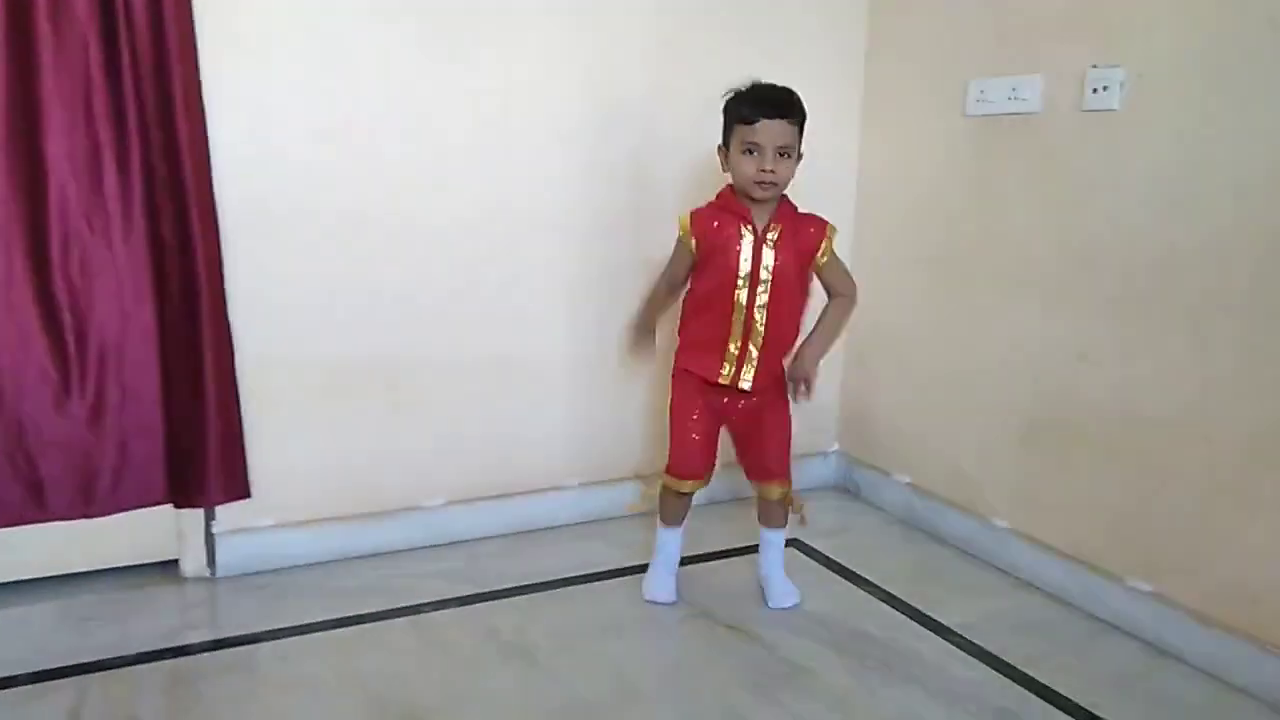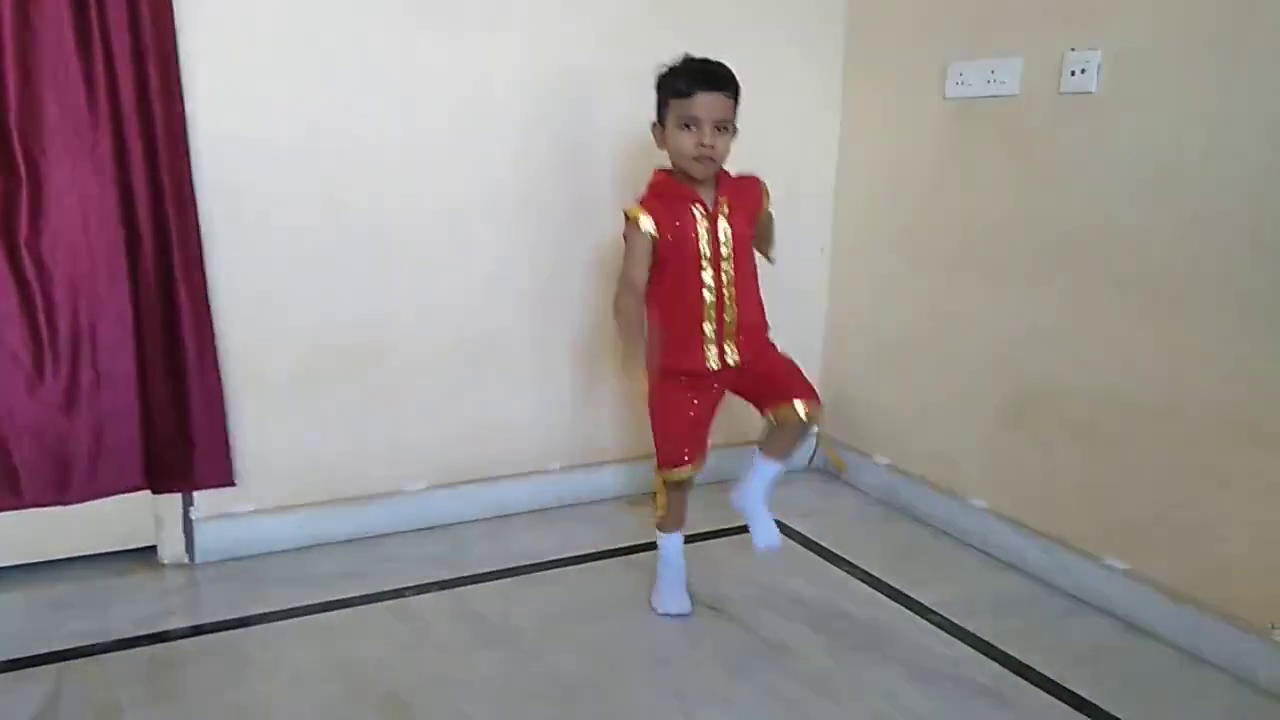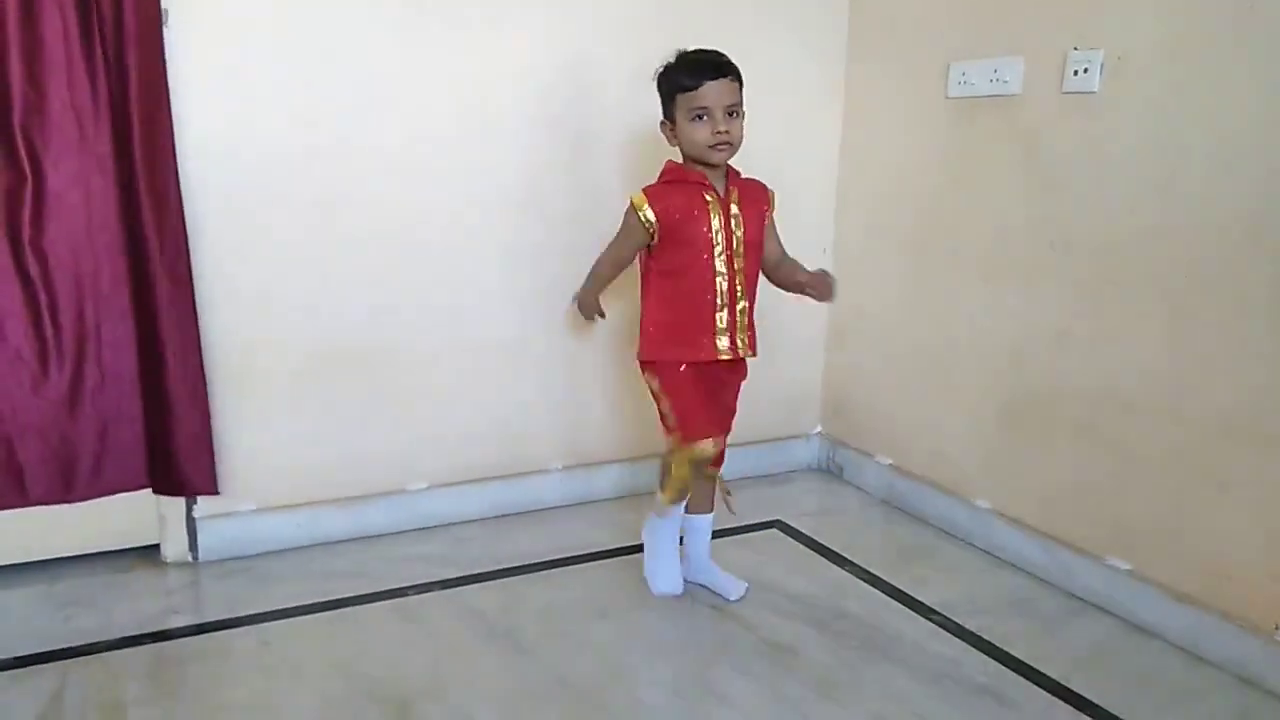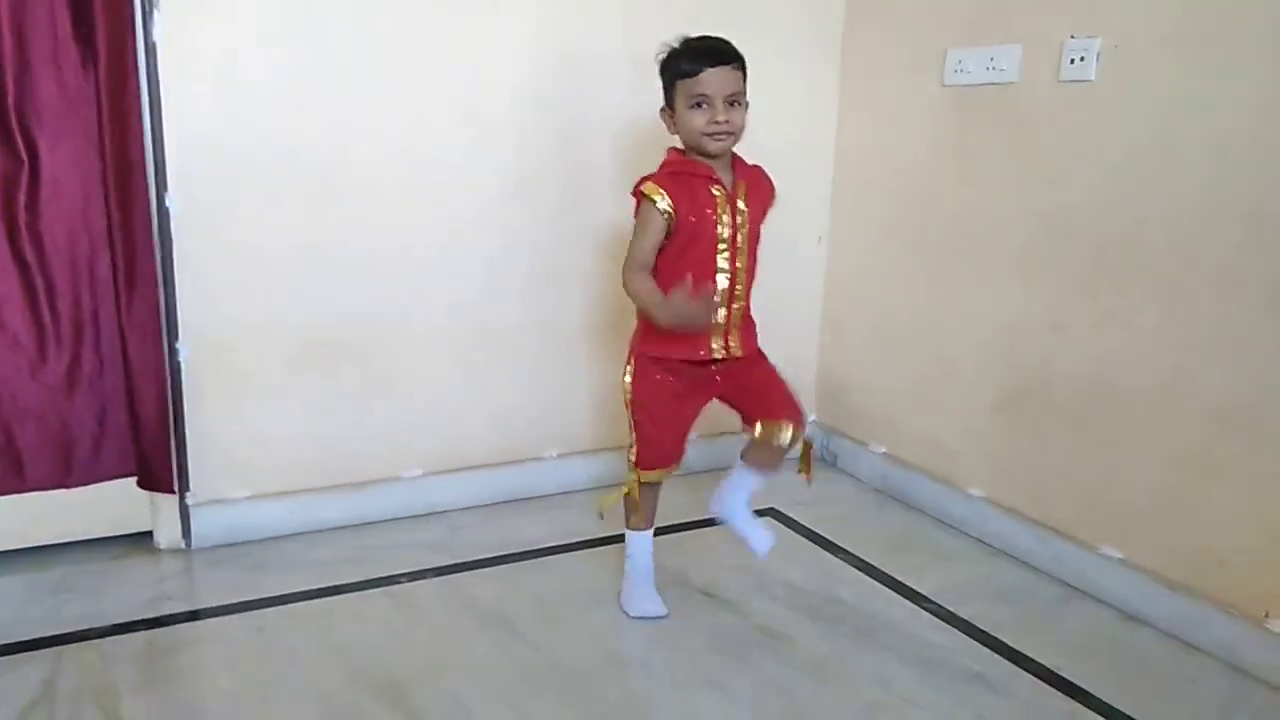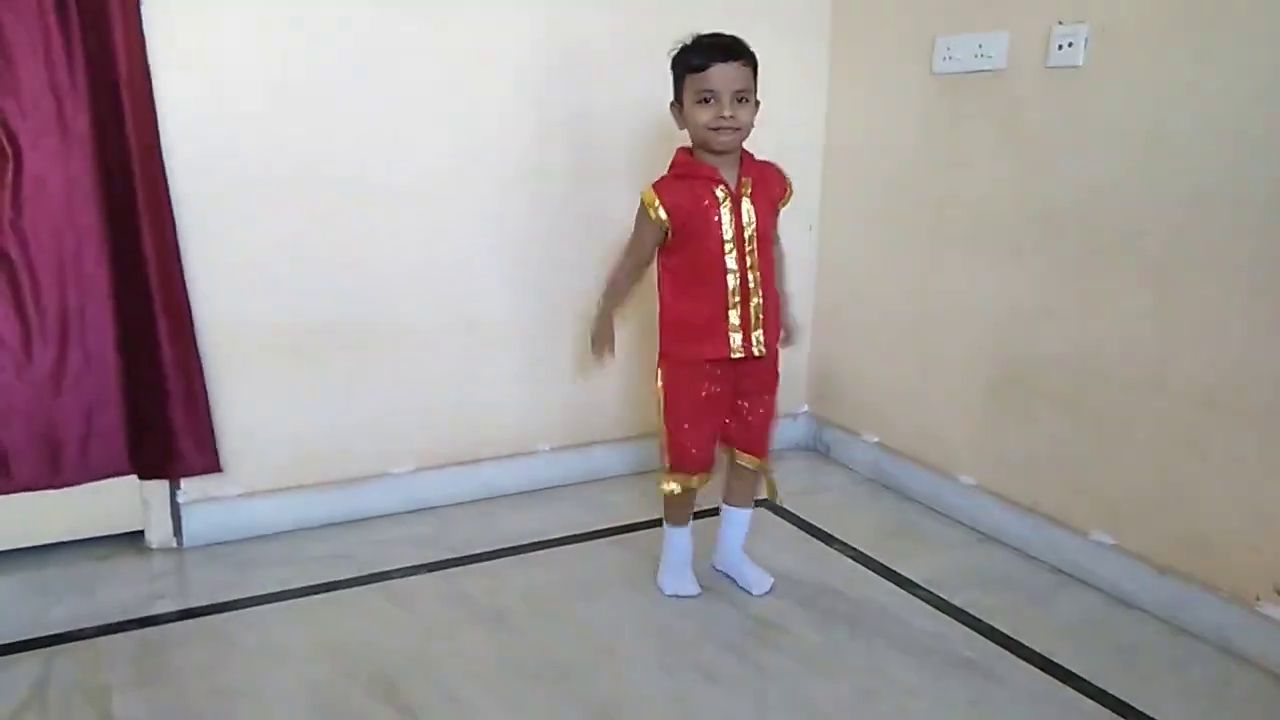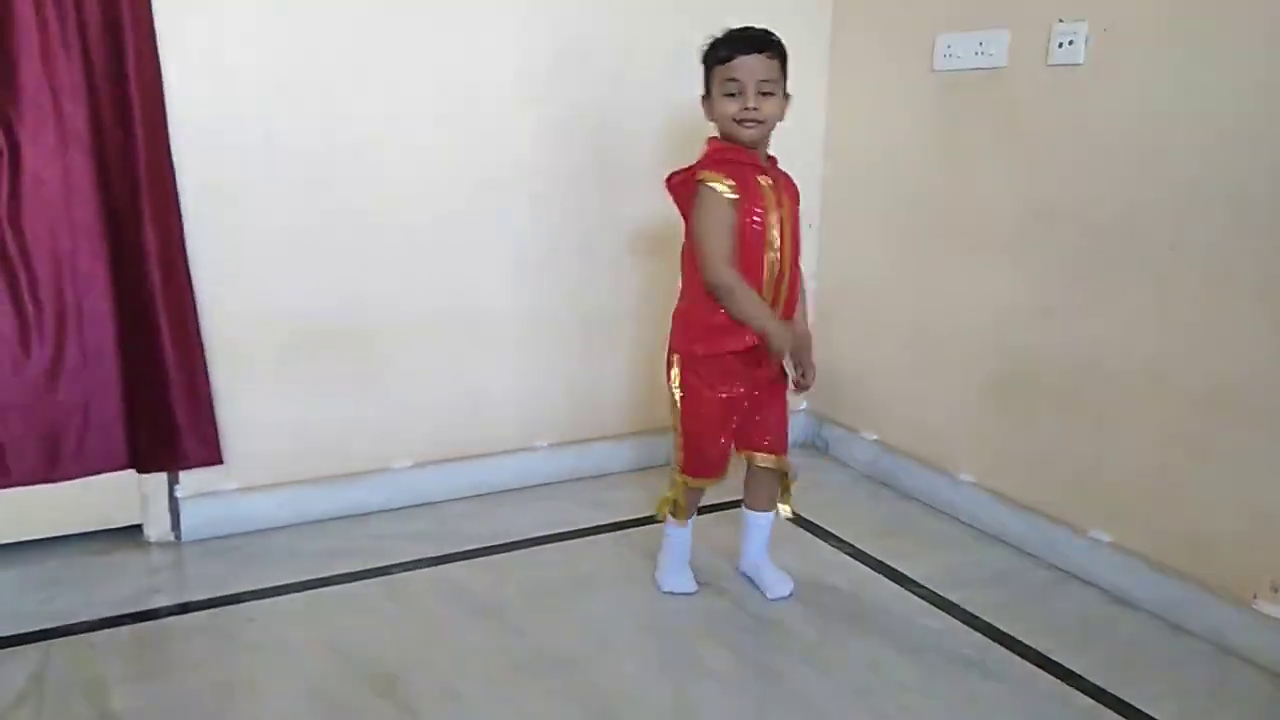
dt=0.5s
person 1, frame 1
left shoulder: (810, 233)
right shoulder: (703, 224)
left elbow: (844, 294)
right elbow: (673, 280)
left wrist: (812, 351)
right wrist: (647, 319)
left hip: (767, 376)
right hip: (701, 372)
left knee: (772, 481)
right knee: (685, 475)
left ankle: (771, 565)
right ankle: (664, 560)
person 1, frame 2
left shoulder: (748, 193)
right shoulder: (649, 214)
right elbow: (627, 294)
left wrist: (765, 244)
right wrist: (632, 330)
left hip: (748, 346)
right hip: (679, 361)
left knee: (801, 407)
right knee: (677, 468)
left ankle: (752, 492)
right ankle: (670, 572)
person 1, frame 3
left shoulder: (754, 196)
right shoulder: (656, 202)
left elbow: (772, 260)
right elbow: (618, 258)
left wrist: (806, 280)
right wrist: (589, 292)
left hip: (731, 356)
right hip: (673, 356)
left knee: (710, 458)
right knee: (697, 445)
left ankle: (697, 555)
right ankle: (661, 525)
person 1, frame 4
left shoulder: (756, 184)
right shoulder: (663, 193)
right elbow: (636, 274)
right wrist: (669, 309)
left hip: (734, 344)
right hip: (667, 352)
left knee: (783, 424)
right knee: (654, 461)
left ankle: (733, 497)
right ankle: (637, 574)
person 1, frame 5
left shoulder: (770, 183)
right shoulder: (668, 195)
right elbow: (633, 263)
left wrist: (783, 311)
right wrist: (604, 319)
left hip: (756, 349)
right hip: (690, 353)
left knee: (751, 453)
right knee: (690, 461)
left ankle: (732, 550)
right ankle: (674, 553)
person 1, frame 6
left shoulder: (783, 184)
right shoulder: (712, 183)
right elbow: (719, 276)
left wrist: (801, 336)
right wrist: (781, 336)
left hip: (764, 348)
right hip: (708, 348)
left knee: (769, 455)
right knee: (702, 462)
left ankle: (755, 553)
right ankle: (676, 549)
